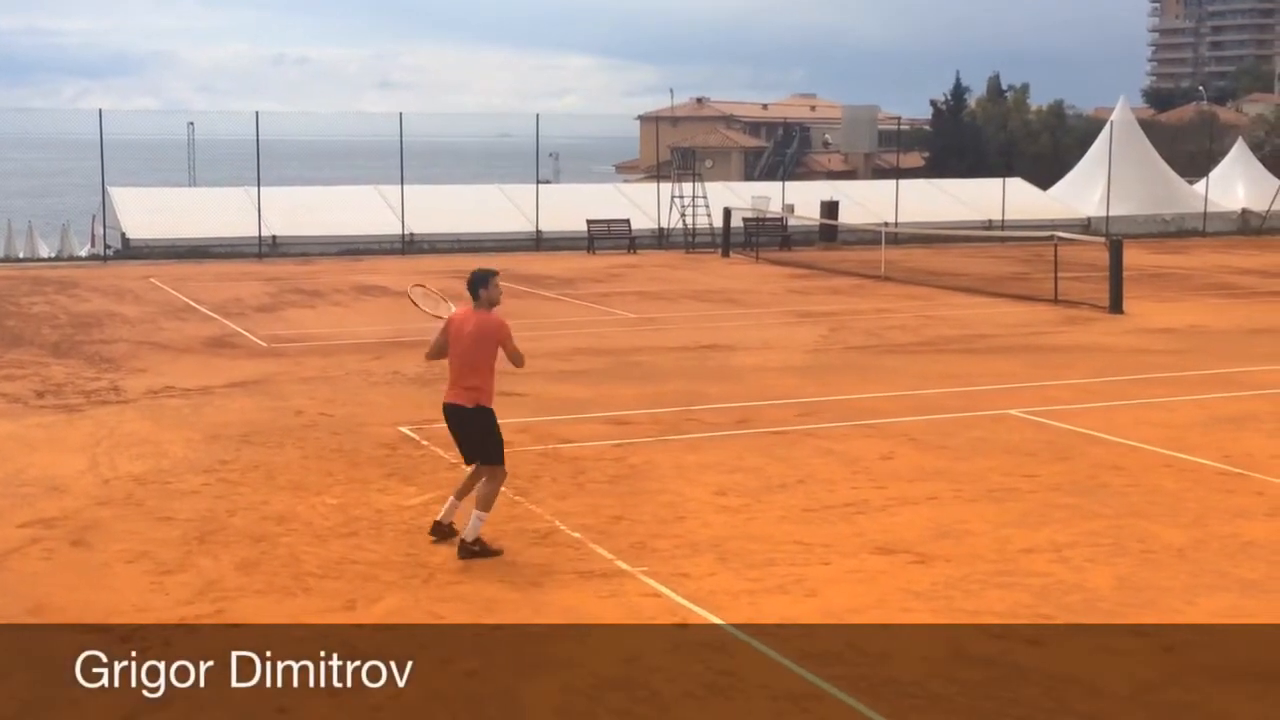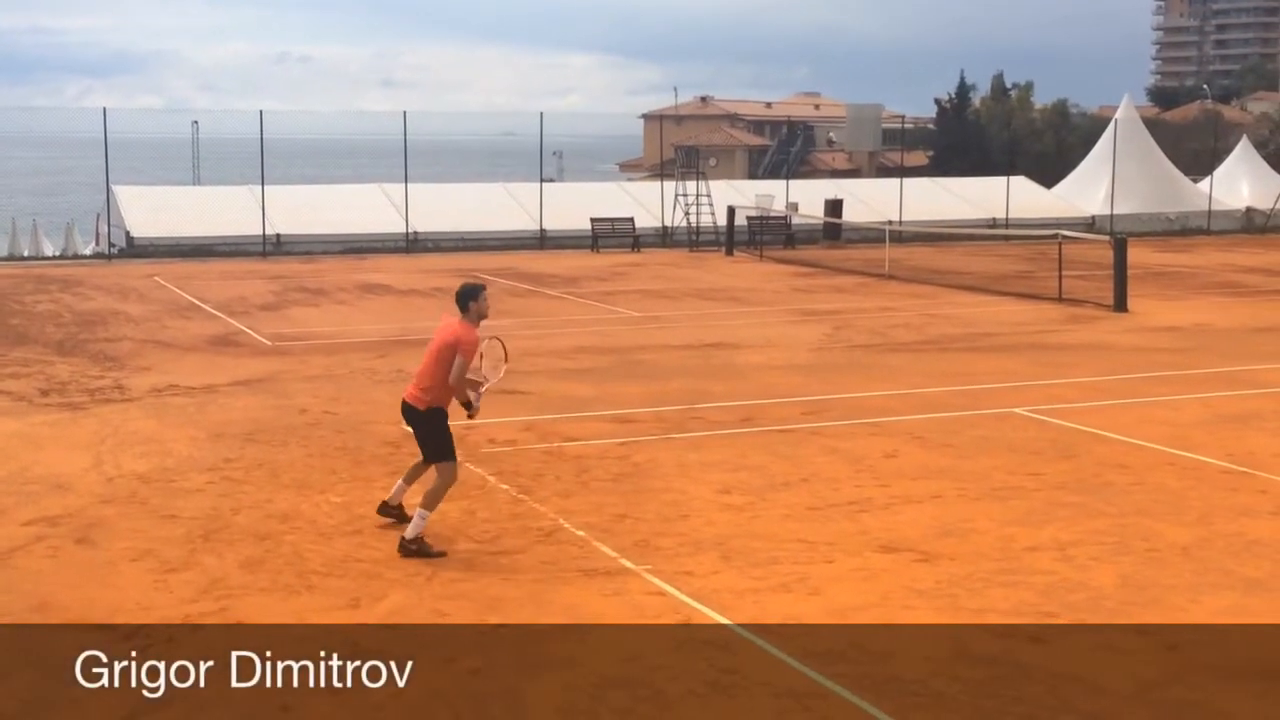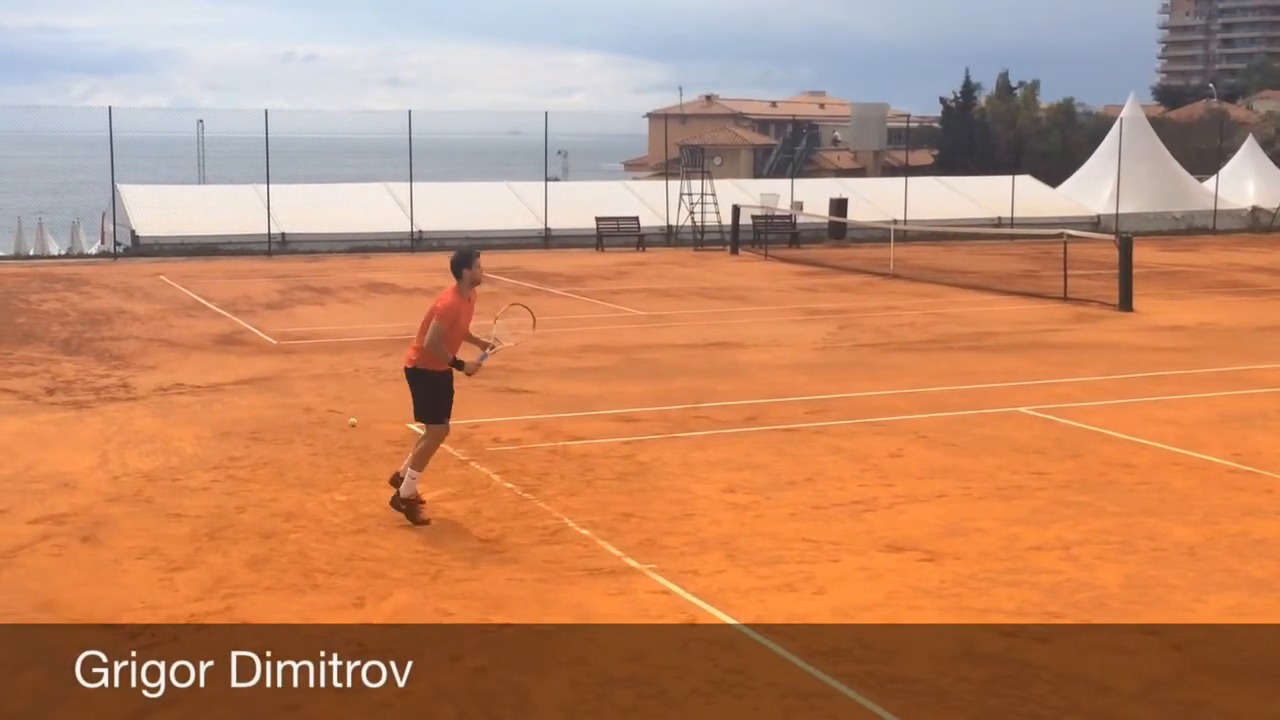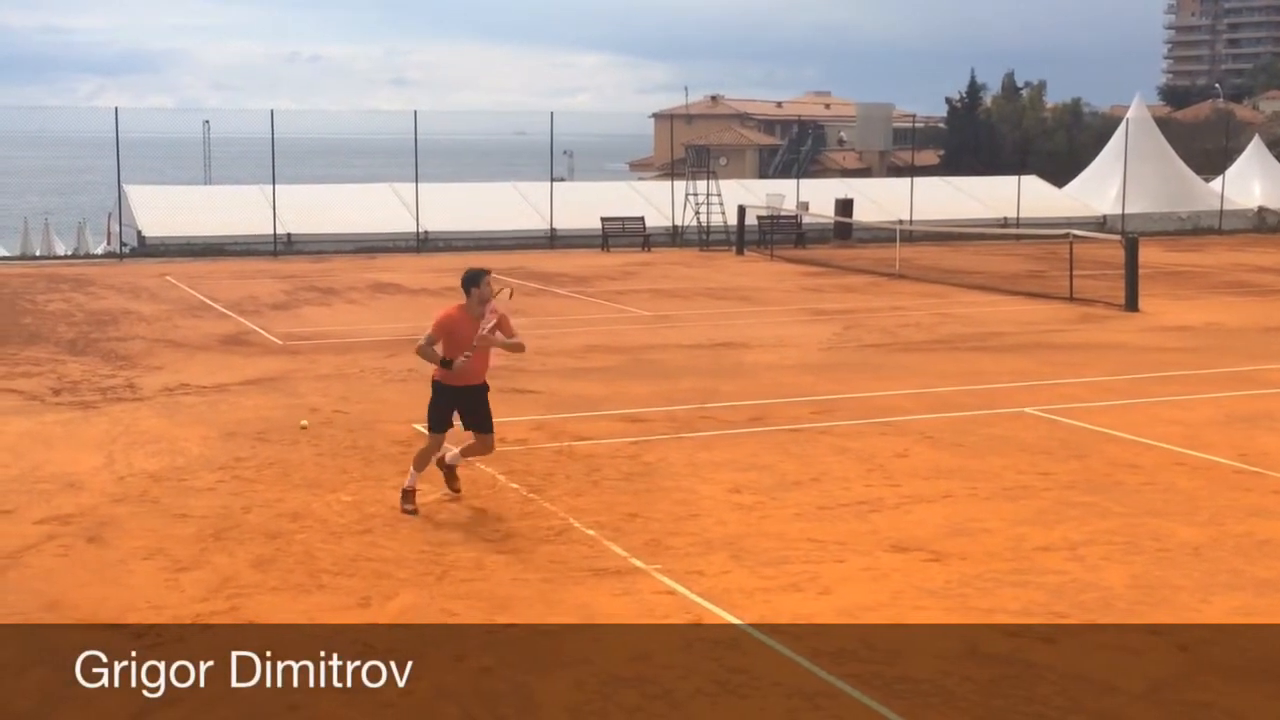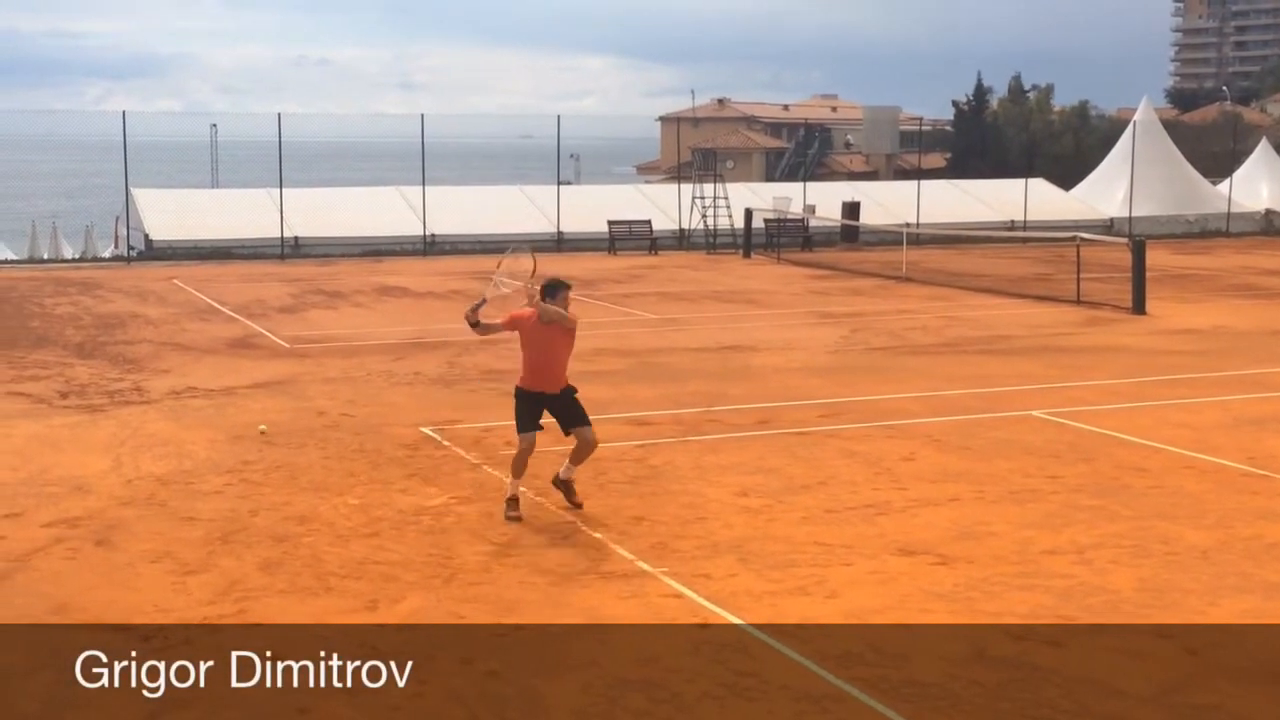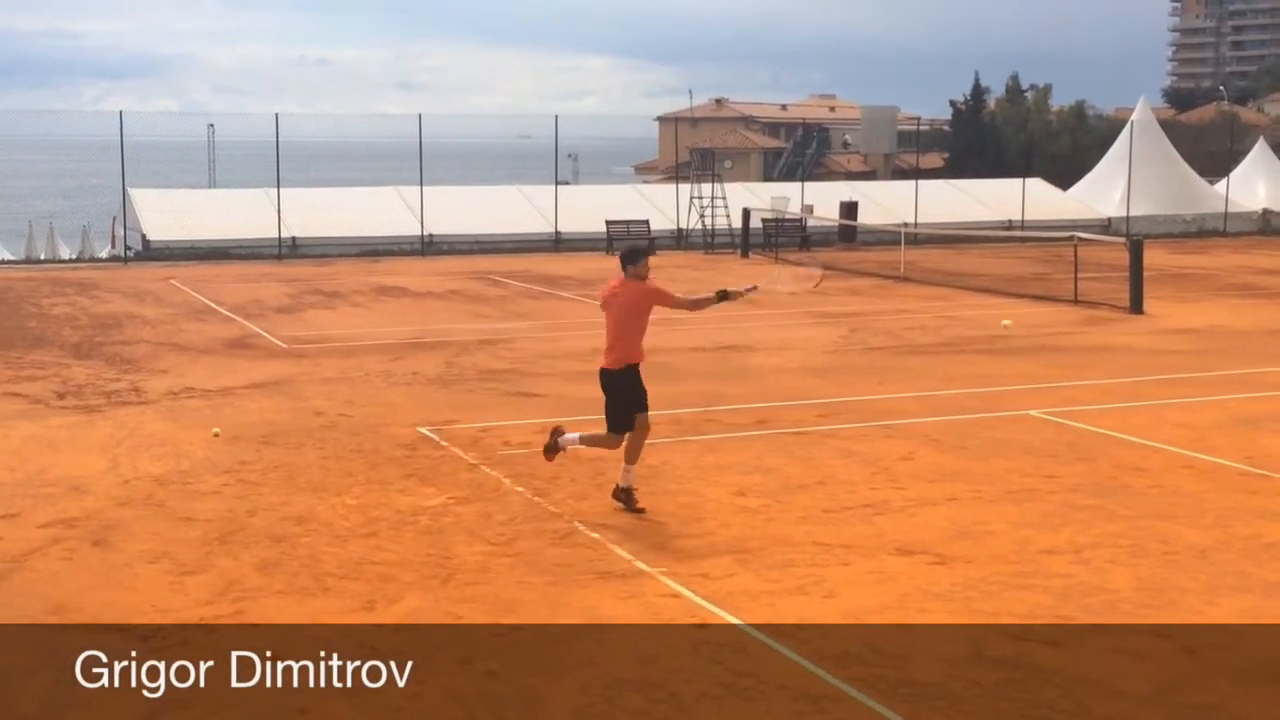
dt=0.4s
person 1, frame 1
left shoulder: (455, 318)
right shoulder: (496, 324)
left elbow: (431, 354)
right elbow: (519, 362)
left hip: (452, 406)
right hip: (474, 408)
left knee: (485, 467)
right knee: (497, 474)
left ankle: (443, 522)
right ankle: (470, 541)
person 1, frame 2
left shoulder: (451, 325)
right shoulder: (469, 337)
right elbow: (454, 382)
left wrist: (469, 383)
right wrist: (469, 404)
left hip: (413, 402)
right hip: (427, 408)
left knee: (433, 457)
right knee: (447, 474)
left ankle: (392, 503)
right ankle: (412, 538)
person 1, frame 3
left shoulder: (469, 296)
right shoulder: (450, 302)
right elbow: (430, 343)
left wrist: (479, 342)
right wrist: (460, 365)
left hip: (438, 370)
right hip: (422, 370)
left knee: (439, 430)
right knee: (436, 434)
left ankle: (403, 477)
right ankle: (405, 495)
person 1, frame 4
left shoulder: (496, 316)
right shoulder: (450, 317)
left elbow: (520, 346)
right elbow: (422, 348)
left wrist: (497, 341)
right wrist: (449, 364)
left hip: (475, 386)
right hip: (446, 384)
left knee: (486, 445)
right knee: (434, 442)
left ankle: (449, 461)
right ankle: (409, 488)
person 1, frame 5
left shoulder: (568, 322)
right shoulder: (522, 318)
left elbow: (564, 318)
right elbow: (484, 331)
left wrist: (539, 304)
right wrist: (474, 320)
left hip: (560, 391)
right hip: (528, 392)
left knee: (589, 441)
right knee: (527, 445)
left ankle: (564, 478)
right ankle: (512, 497)
person 1, frame 6
left shoulder: (610, 288)
right shoulder: (645, 291)
right elbow: (689, 304)
right wrist: (724, 295)
left hip: (620, 369)
right hip: (619, 373)
left knee: (642, 428)
right knee: (614, 440)
left ankle: (624, 487)
right ankle: (562, 439)
